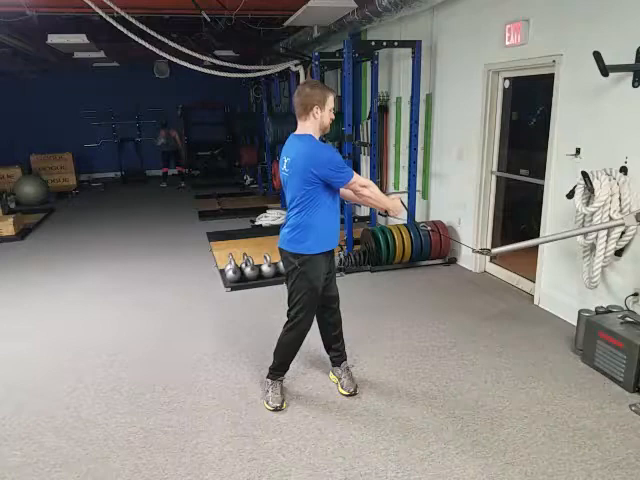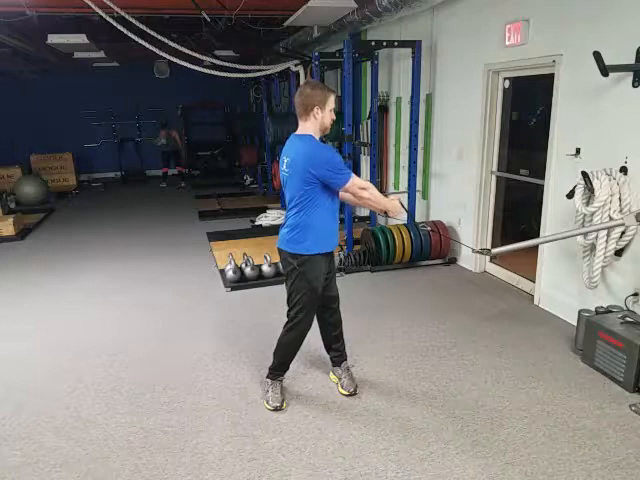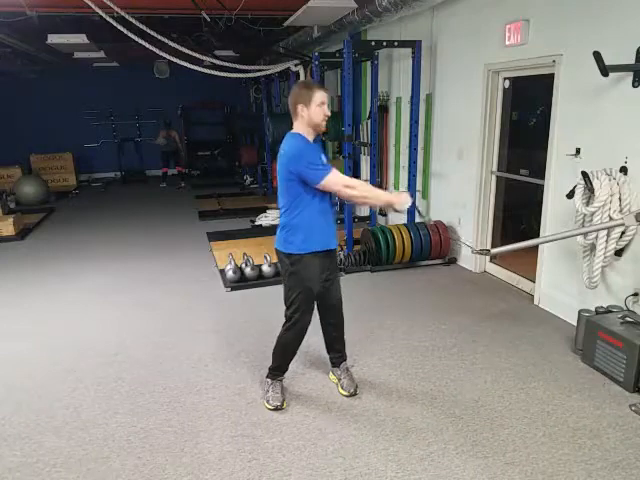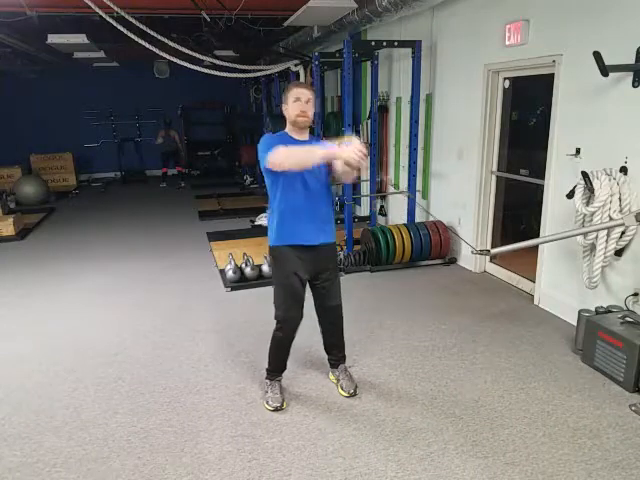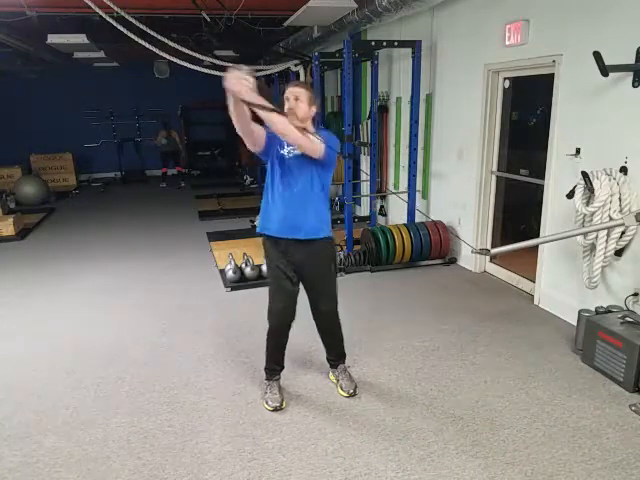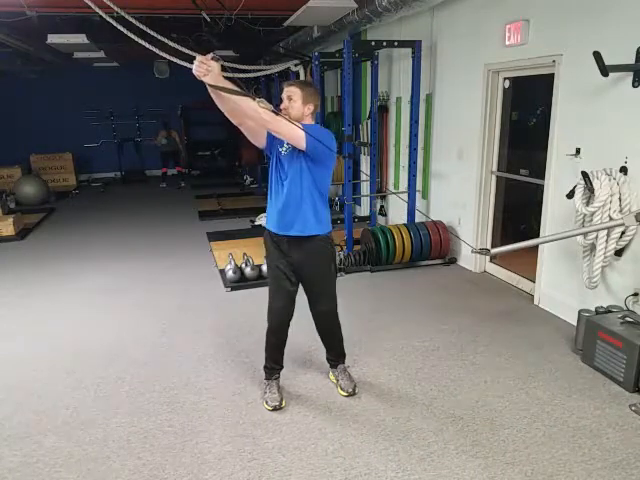
dt=0.3s
person 1, frame 1
left shoulder: (294, 146)
right shoulder: (318, 153)
left elbow: (338, 189)
right elbow: (361, 185)
left wrist: (377, 203)
right wrist: (389, 205)
left hip: (317, 248)
right hip: (305, 251)
left knee: (329, 307)
right knee: (300, 318)
left ankle: (339, 364)
right ankle: (274, 378)
person 1, frame 2
left shoulder: (295, 146)
right shoulder: (317, 153)
left elbow: (338, 192)
right elbow: (360, 189)
left wrist: (377, 204)
right wrist: (388, 206)
left hip: (317, 248)
right hip: (304, 252)
left knee: (329, 307)
right knee: (300, 318)
left ankle: (339, 364)
right ankle: (274, 378)
person 1, frame 3
left shoulder: (305, 147)
right shoulder: (298, 150)
left elbow: (339, 189)
right elbow: (344, 186)
left wrist: (381, 198)
right wrist: (392, 198)
left hip: (321, 247)
right hip: (300, 251)
left knee: (332, 309)
right knee: (298, 319)
left ankle: (338, 365)
right ankle: (274, 378)
person 1, frame 4
left shoulder: (326, 147)
right shoulder: (271, 144)
left elbow: (344, 174)
right elbow: (286, 162)
left wrist: (351, 162)
right wrist: (335, 149)
left hip: (324, 244)
right hip: (287, 246)
left knee: (331, 310)
right knee: (288, 318)
left ankle: (338, 366)
right ankle: (273, 378)
person 1, frame 5
left shoulder: (325, 141)
right shoulder: (271, 141)
left elbow: (302, 143)
right elbow: (245, 129)
left wrist: (256, 101)
right wrist: (236, 95)
left hip: (317, 242)
right hip: (278, 241)
left knee: (327, 310)
right knee: (280, 316)
left ankle: (338, 366)
right ankle: (272, 378)
person 1, frame 6
left shoulder: (322, 139)
right shoulder: (276, 140)
left elbow: (268, 120)
right elbow: (241, 118)
left wrist: (221, 81)
right wrist: (211, 83)
left hip: (314, 241)
right hip: (278, 240)
left knee: (325, 310)
right knee: (278, 314)
left ankle: (338, 365)
right ankle: (271, 377)
